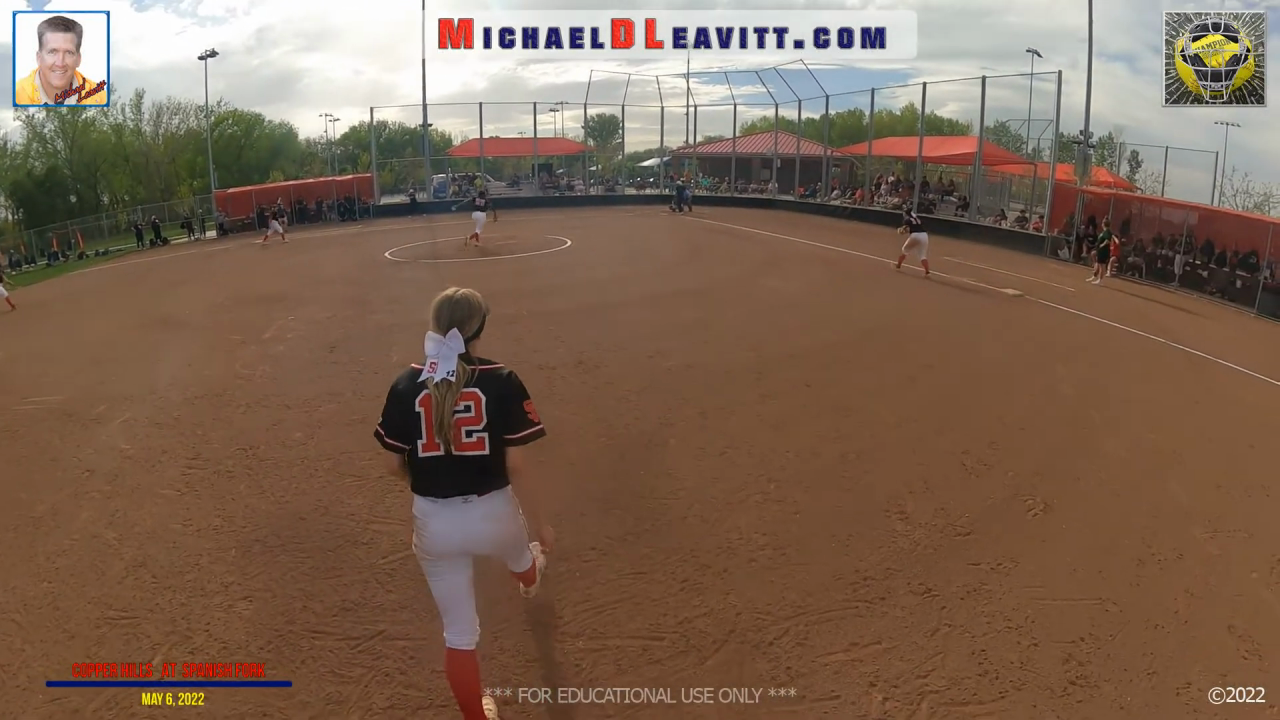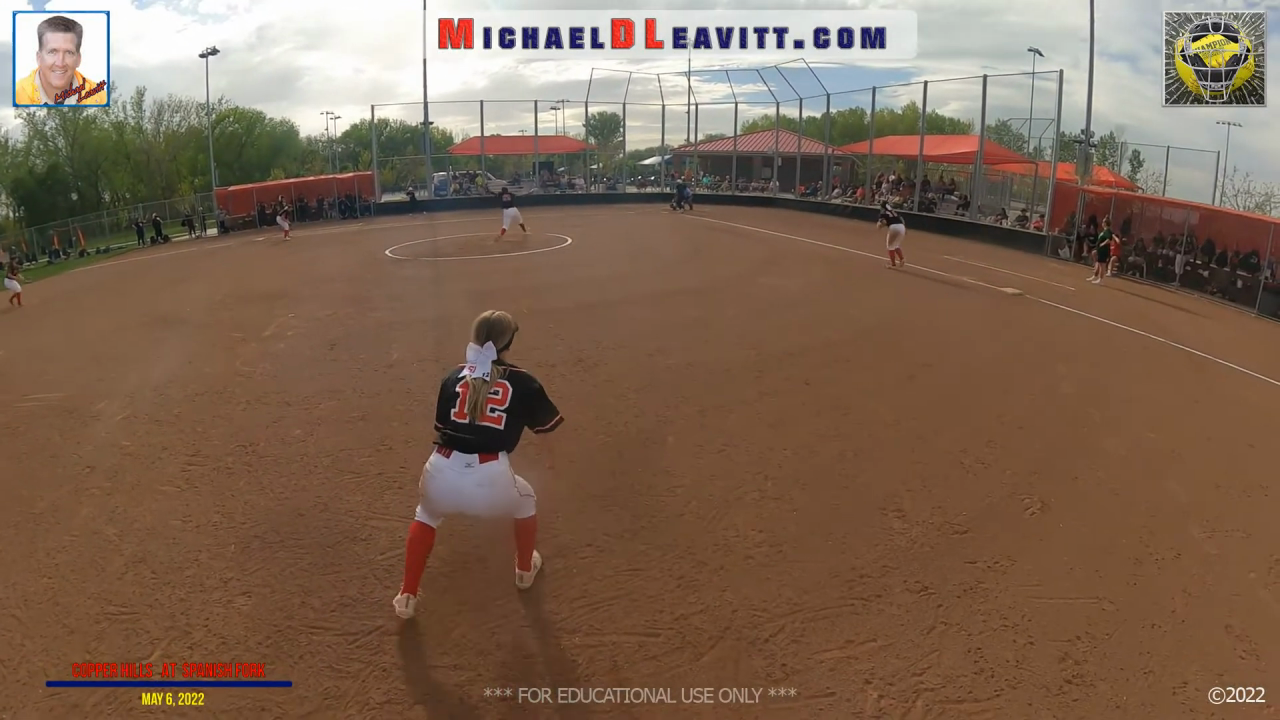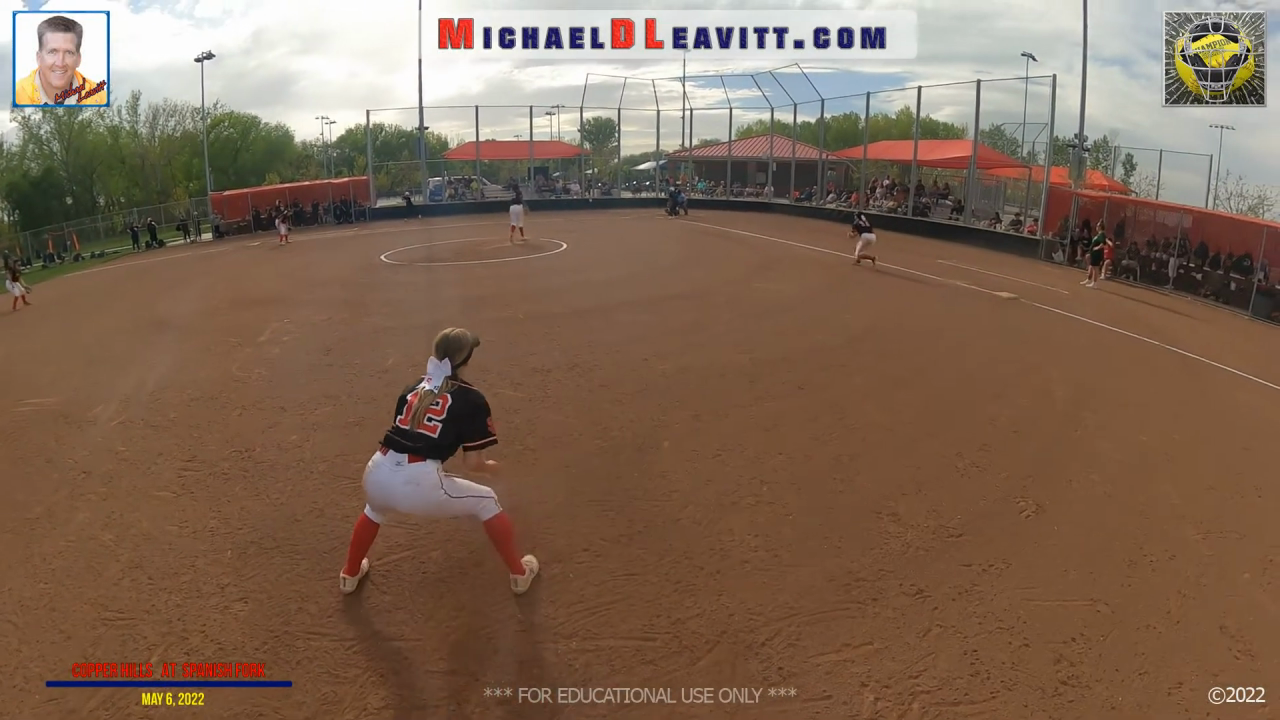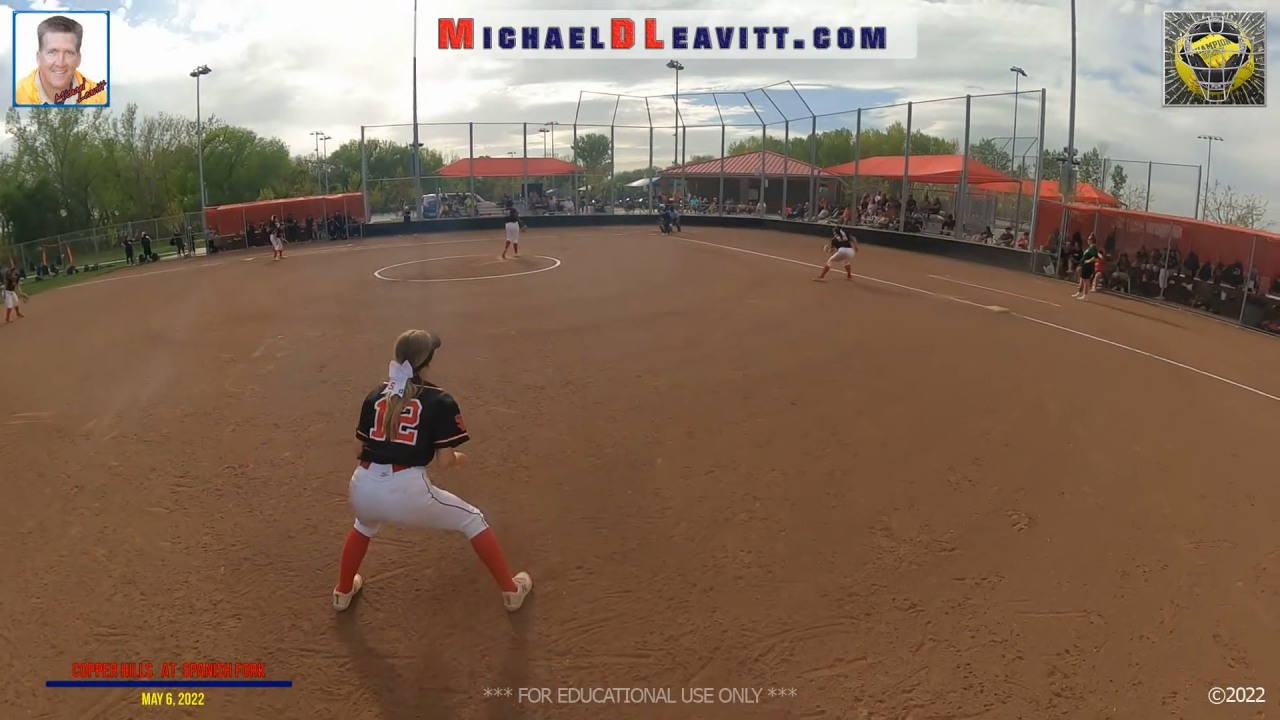
dt=0.4s
person 1, frame 1
left shoulder: (406, 386)
right shoulder: (502, 382)
left elbow: (396, 463)
right elbow: (516, 464)
right wrist: (537, 522)
left hip: (432, 520)
right hip: (492, 512)
left knee: (459, 630)
right knee: (519, 550)
right ankle: (528, 581)
person 1, frame 2
left shoulder: (452, 379)
right shoulder: (523, 383)
right elbow: (545, 432)
left hip: (442, 474)
right hip: (491, 479)
left knee: (426, 516)
right knee: (524, 499)
left ankle: (408, 595)
right ankle: (524, 570)
person 1, frame 3
left shoulder: (413, 389)
right shoulder: (472, 399)
right elbow: (471, 463)
right wrist: (490, 466)
left hip: (377, 475)
right hip: (419, 482)
left knee: (375, 509)
right knee: (487, 502)
left ankle: (350, 574)
right ankle: (519, 573)
person 1, frame 4
left shoulder: (375, 396)
right shoulder: (440, 401)
right elbow: (444, 462)
right wrist: (460, 459)
left hip: (363, 487)
right hip: (408, 490)
left knee: (365, 523)
right knee: (472, 520)
left ankle: (343, 591)
right ankle: (511, 590)
